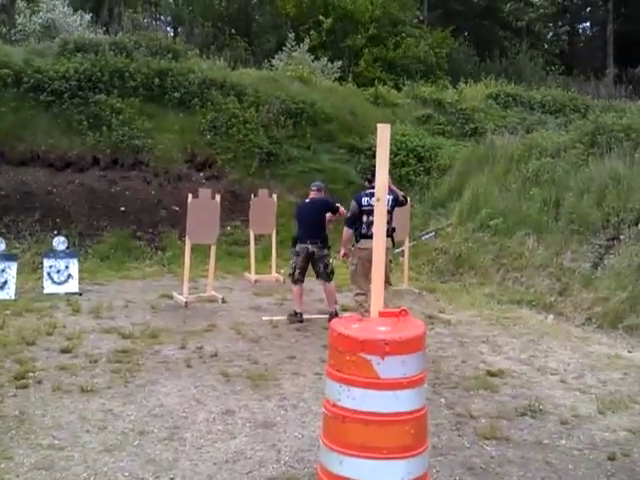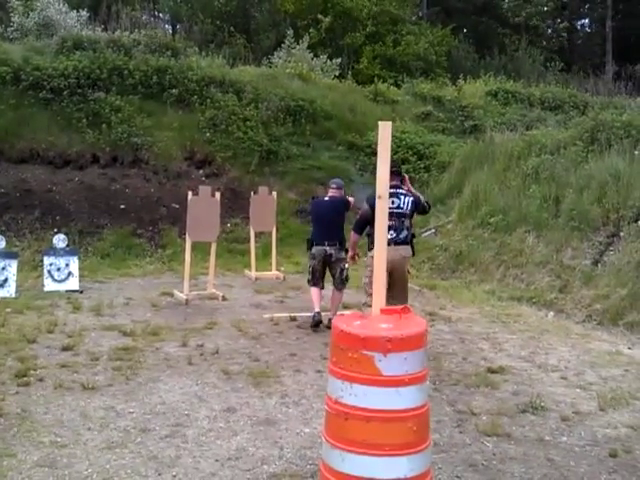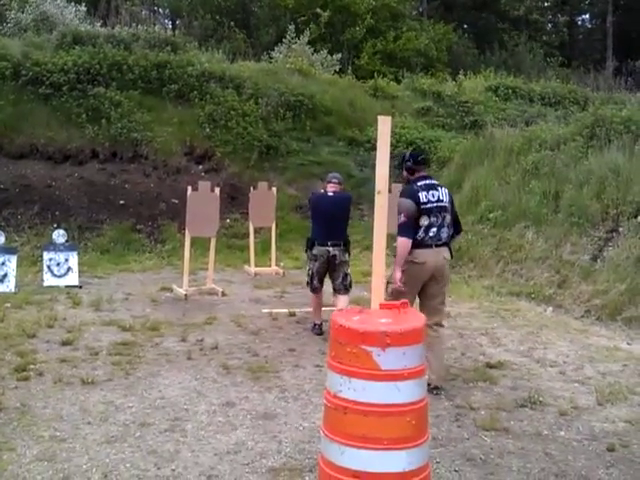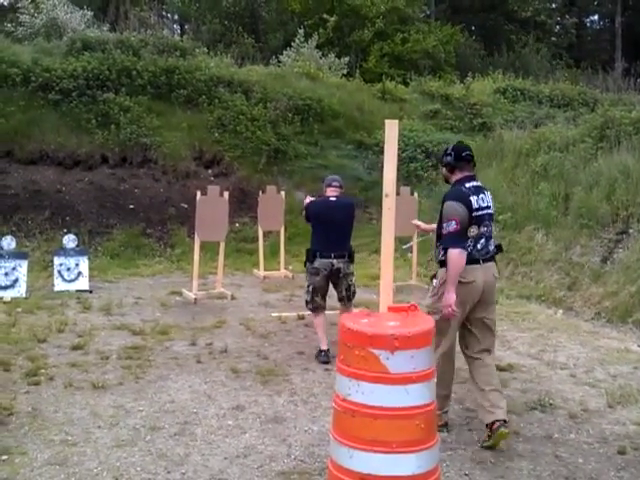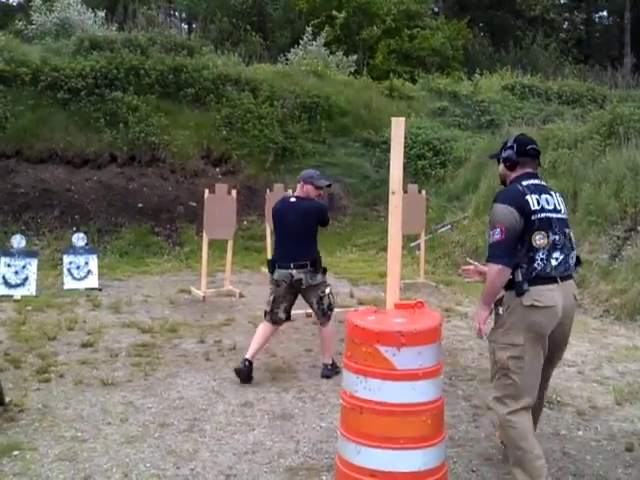
dt=0.7s
person 1, frame 1
left shoulder: (359, 198)
right shoulder: (391, 196)
left elbow: (349, 225)
right elbow: (404, 199)
left wrist: (344, 247)
right wrist: (391, 186)
left hip: (363, 245)
right hip: (384, 245)
left knee: (361, 287)
right knee: (385, 283)
person 1, frame 2
left shoulder: (373, 199)
right shoulder: (411, 199)
left elbow: (358, 228)
right elbow: (426, 207)
left wrist: (352, 249)
right wrist: (410, 188)
right hip: (402, 252)
left knee: (373, 299)
right knee: (398, 299)
person 1, frame 3
left shoulder: (409, 193)
right shoulder: (444, 191)
left elbow: (405, 234)
right elbow: (455, 228)
left wrist: (397, 268)
left hip: (417, 257)
right hip: (441, 257)
right knee: (434, 320)
right ankle: (435, 379)
person 1, frame 4
left shoulder: (455, 196)
right shoulder: (484, 194)
left elbow: (456, 246)
left wrist: (449, 290)
right wrist: (429, 227)
left hip: (461, 276)
right hip: (488, 274)
left knee: (440, 347)
right knee: (482, 350)
left ankle: (438, 413)
right ankle: (495, 419)
person 1, frame 5
left shoulder: (509, 199)
right shoulder: (554, 197)
left elbow: (500, 261)
left wrist: (482, 309)
right wrist: (487, 271)
left hip: (530, 302)
right hip: (565, 296)
left knee: (510, 397)
right knee: (534, 386)
right ankle: (526, 450)
person 2, frame 1
left shoulder: (300, 207)
right shoulder: (323, 202)
right elbow: (342, 213)
left wrist: (328, 217)
right wrist: (337, 208)
left hip: (300, 246)
right hip: (319, 247)
left knee: (297, 280)
right knee: (327, 279)
left ankle: (298, 313)
right ankle: (333, 312)
person 2, frame 2
left shoulder: (315, 203)
right shoulder: (341, 202)
right elbow: (351, 202)
left hip: (316, 248)
right hip: (336, 249)
left knee: (315, 284)
right knee: (339, 285)
left ankle: (316, 313)
right ankle: (332, 318)
person 2, frame 3
left shoulder: (314, 199)
right shoulder: (346, 199)
left hip: (317, 249)
right hip: (339, 250)
left knee: (316, 289)
right knee: (342, 290)
left ankle: (317, 324)
person 2, frame 4
left shoulder: (314, 206)
right shoulder: (350, 205)
left hip: (318, 262)
right hip: (342, 262)
left knee: (316, 306)
right knee: (346, 302)
left ankle: (323, 349)
person 2, frame 5
left shoulder: (278, 207)
right shoulder: (316, 209)
right elbow: (324, 223)
left hip: (281, 272)
right hip: (307, 272)
left knee: (272, 319)
right knee: (325, 317)
left ankle: (247, 361)
right ankle: (329, 365)
